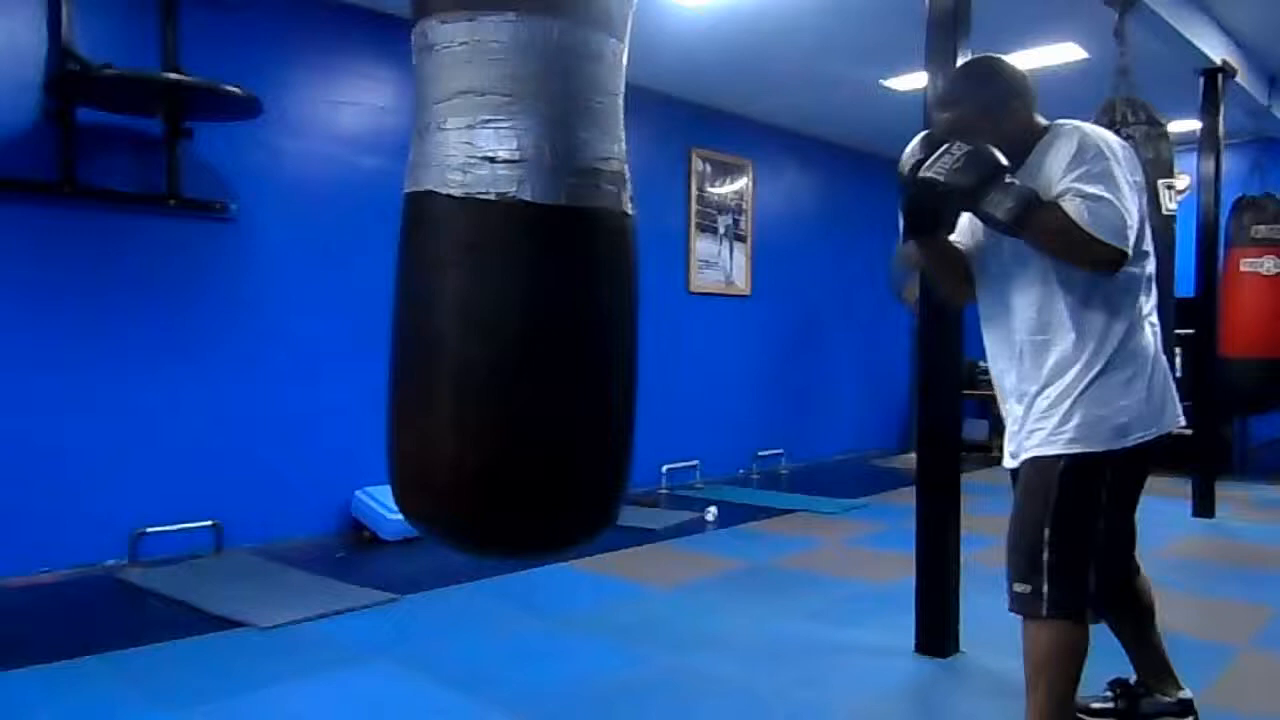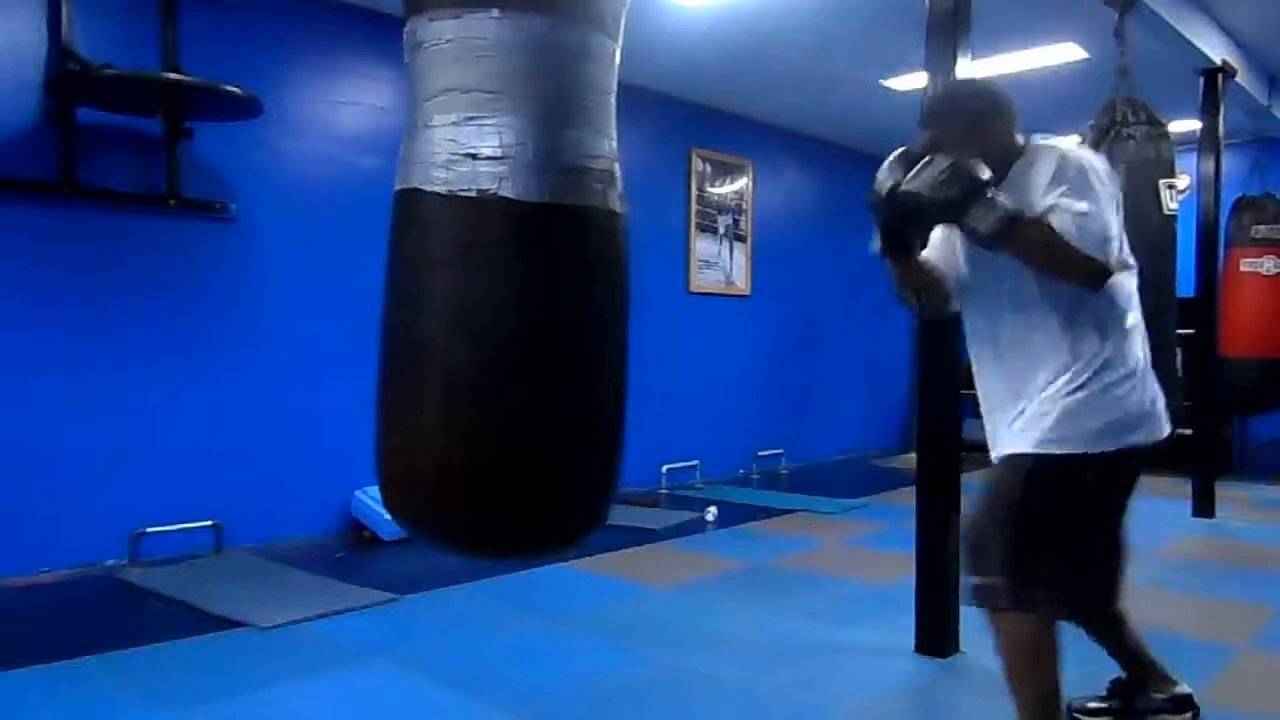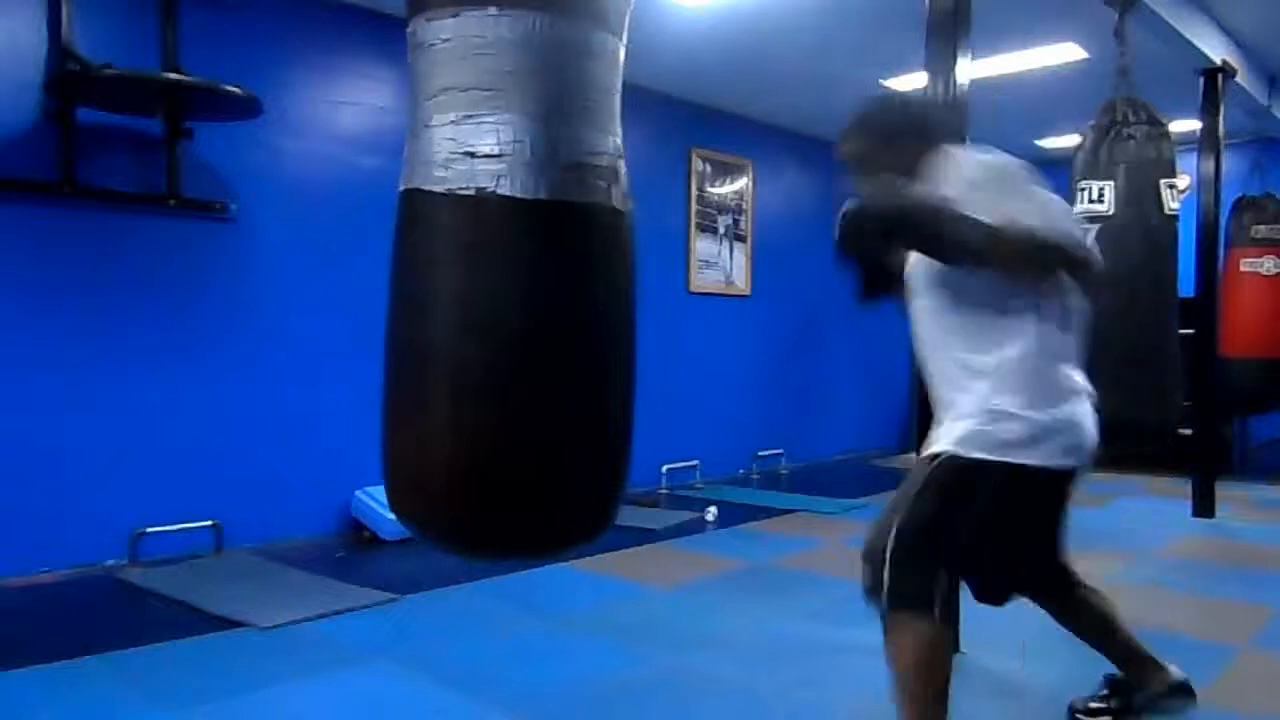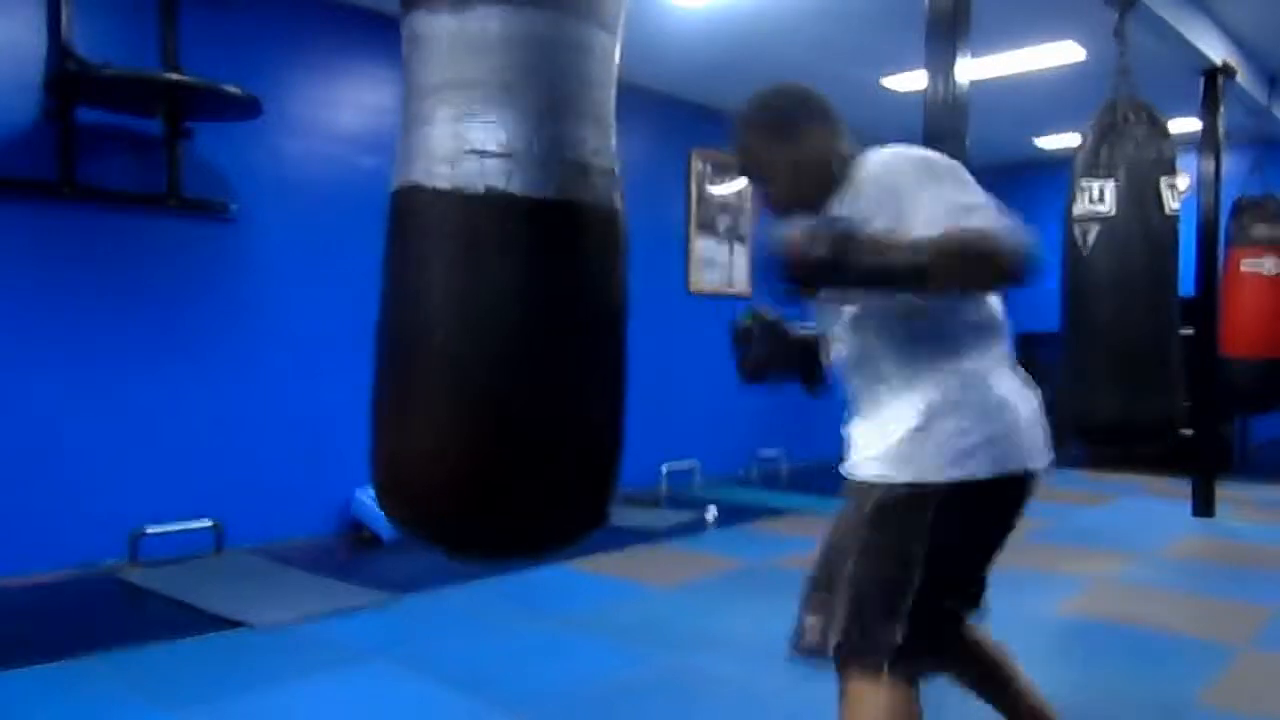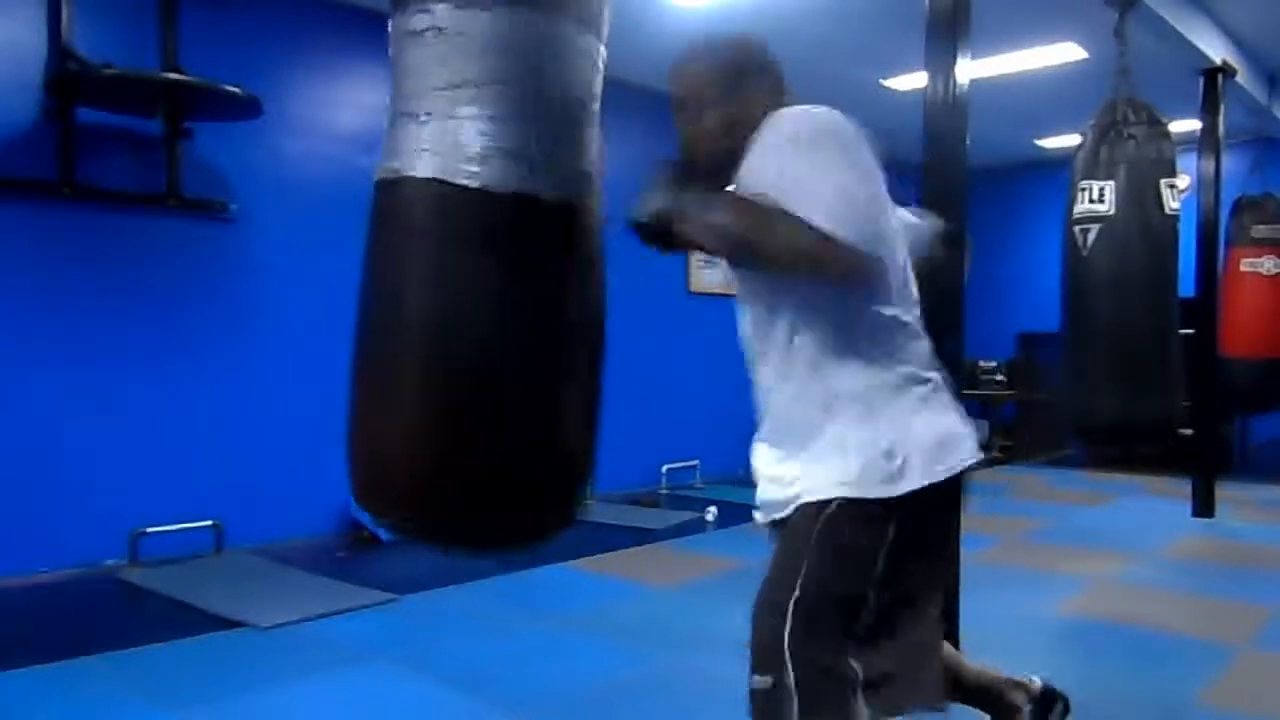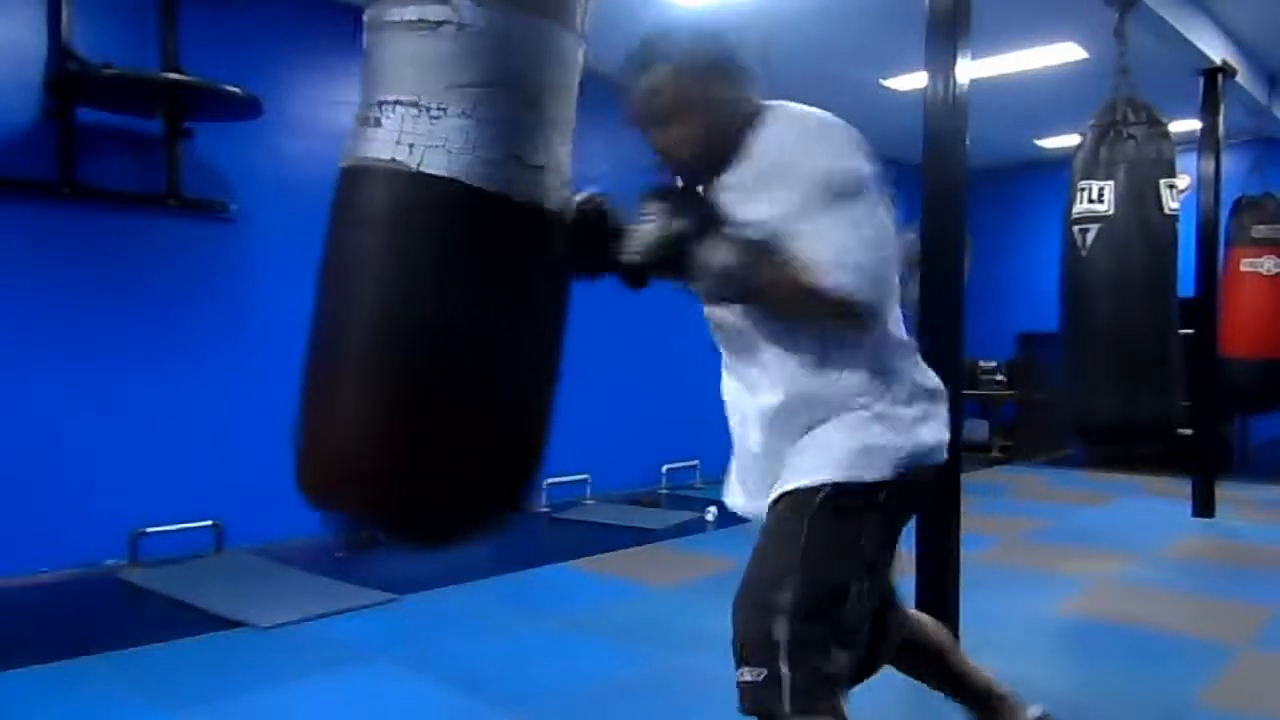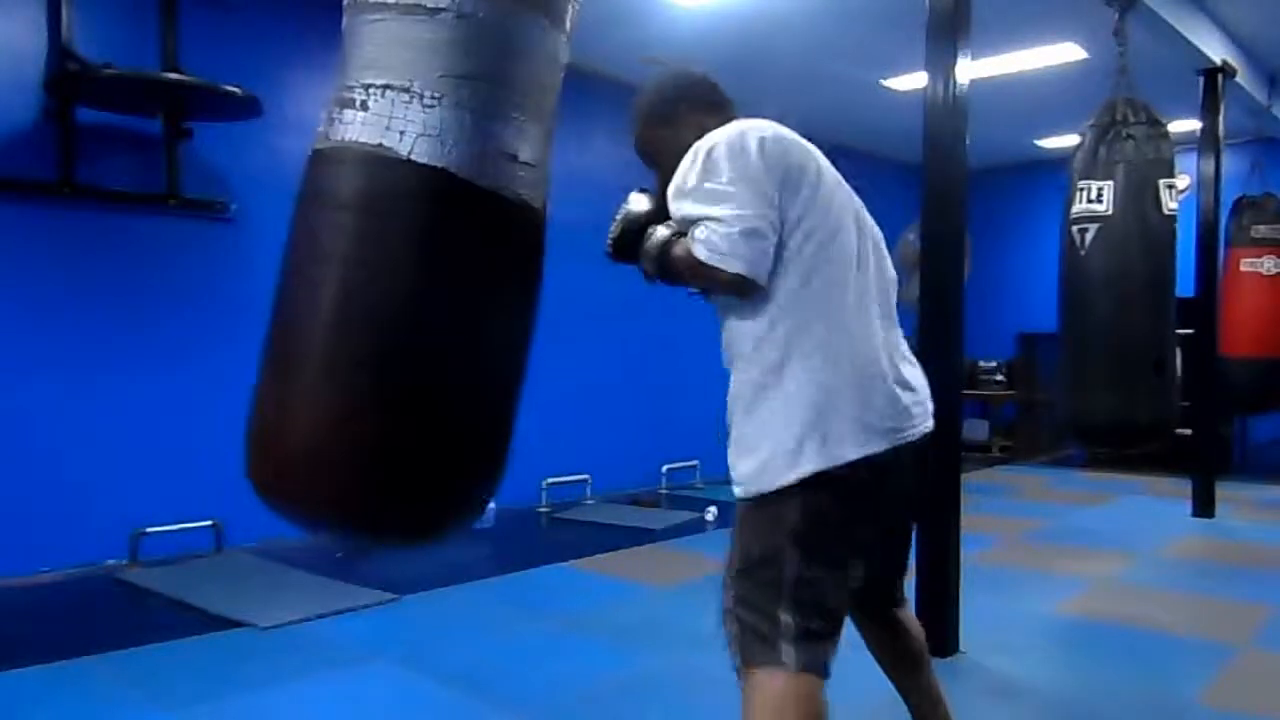
dt=0.2s
person 1, frame 1
left shoulder: (1087, 148)
right shoulder: (985, 171)
left elbow: (1105, 248)
right elbow: (960, 287)
left wrist: (996, 196)
right wrist: (926, 224)
left hip: (1091, 406)
right hip: (1054, 409)
left knee: (1052, 579)
right knee: (1101, 563)
person 1, frame 2
left shoulder: (1066, 168)
right shoulder: (968, 206)
left elbow: (1090, 266)
right elbow: (930, 293)
left wrist: (979, 212)
right wrist: (898, 237)
left hip: (1087, 414)
right hip: (1047, 423)
left knee: (1008, 579)
right knee: (1070, 575)
person 1, frame 3
left shoulder: (968, 175)
right shoulder: (939, 191)
left elbow: (1073, 259)
left wrist: (953, 234)
right wrist: (882, 257)
left hip: (1004, 429)
right hip: (1026, 427)
left knee: (902, 574)
right knee: (1036, 569)
person 1, frame 4
left shoulder: (902, 174)
right shoulder: (819, 227)
left elbow: (1004, 258)
left wrist: (859, 258)
left hip: (947, 449)
right hip: (916, 449)
left knee: (870, 651)
right knee: (923, 621)
person 1, frame 5
left shoulder: (807, 136)
left elbow: (833, 256)
left wrist: (708, 210)
left hip: (874, 458)
right hip: (829, 457)
left knee: (797, 664)
person 1, frame 6
left shoulder: (811, 148)
right shoulder: (704, 174)
left elbow: (844, 306)
left wrist: (707, 248)
right wrist: (657, 252)
left hip: (854, 438)
right hip: (811, 440)
left knee: (782, 653)
right knee: (865, 620)
person 1, frame 7
left shoulder: (728, 148)
right shoulder: (785, 156)
left elbow: (733, 270)
left wrist: (656, 240)
right wrist: (672, 244)
left hip: (814, 430)
right hip: (882, 415)
left knee: (768, 637)
right knee: (872, 594)
